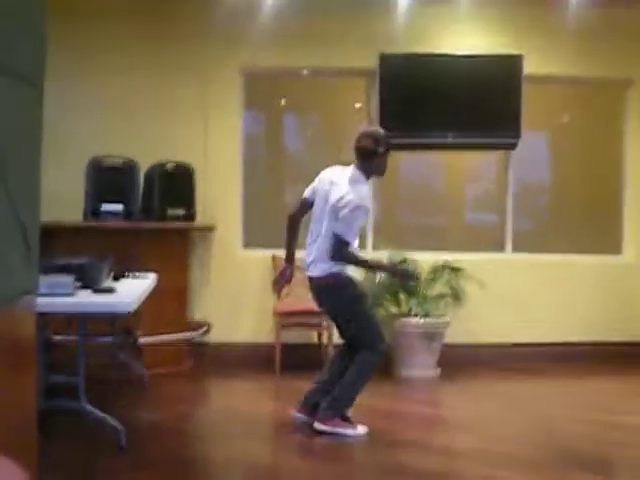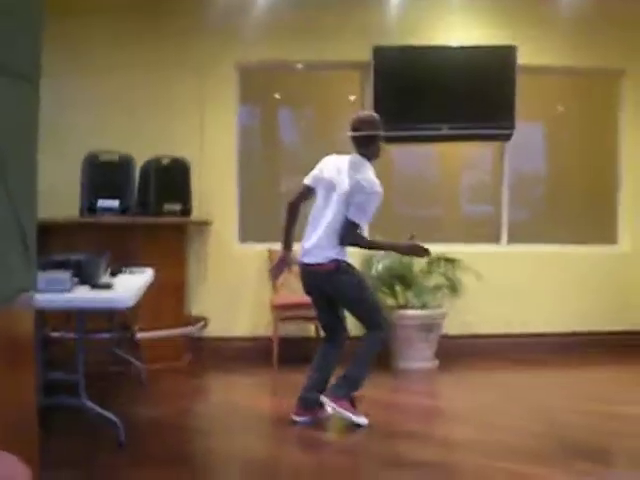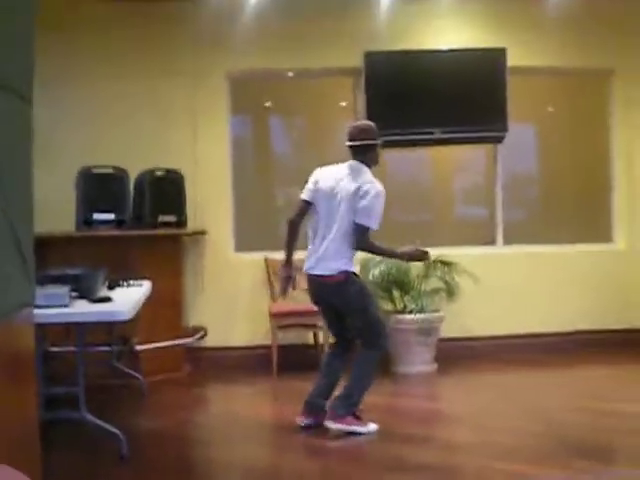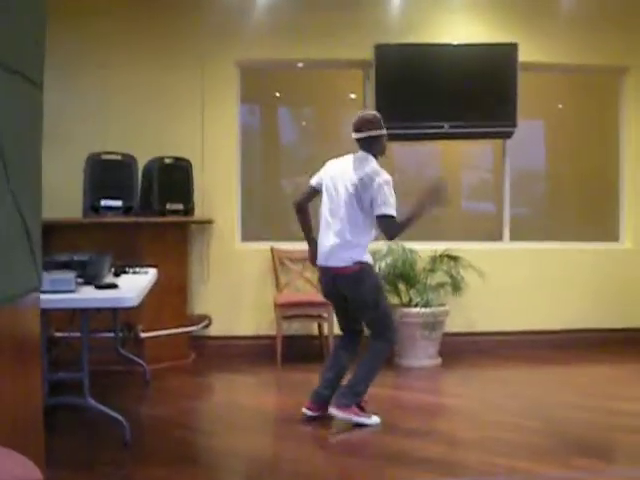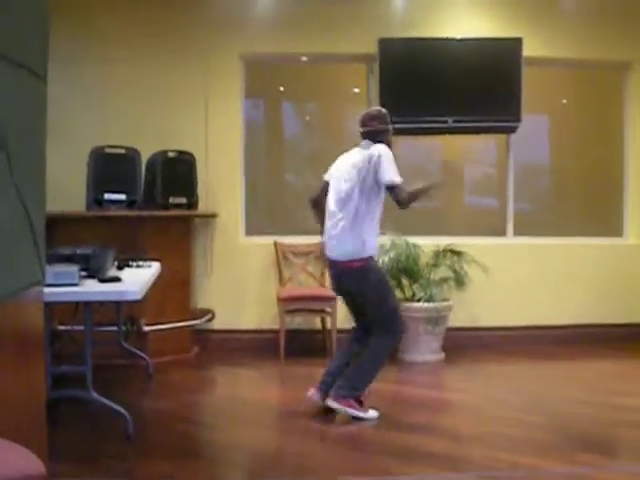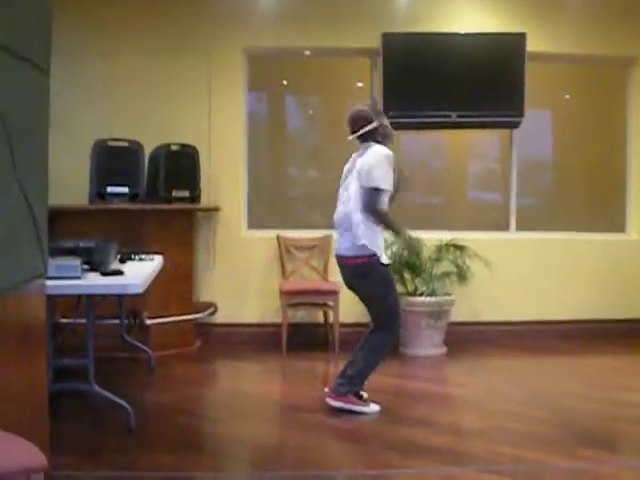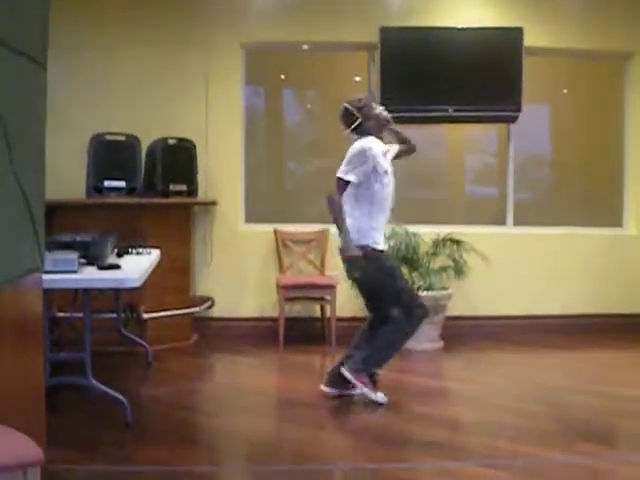
dt=0.2s
person 1, frame 1
left shoulder: (330, 174)
right shoulder: (359, 200)
left elbow: (294, 217)
right elbow: (338, 252)
left wrist: (289, 263)
right wrist: (384, 268)
left hip: (318, 275)
right hip: (333, 278)
left knee: (355, 343)
right knee: (374, 345)
left ankle: (312, 404)
right ankle: (331, 413)
person 1, frame 2
left shoulder: (329, 163)
right shoulder: (370, 186)
left elbow: (294, 204)
right elbow: (347, 237)
left wrist: (286, 250)
right wrist: (398, 248)
left hip: (308, 265)
right hip: (332, 266)
left knee: (334, 335)
right knee: (378, 327)
left ankle: (307, 404)
right ankle: (341, 393)
person 1, frame 3
left shoulder: (322, 174)
right shoulder: (373, 189)
left elbow: (295, 220)
right elbow: (359, 242)
left wrist: (288, 264)
right wrist: (402, 254)
left hip: (314, 276)
right hip: (341, 277)
left knee: (345, 341)
right knee: (374, 342)
left ankle: (313, 409)
right ankle: (343, 412)
person 1, frame 4
left shoulder: (333, 166)
right shoulder: (378, 177)
left elbow: (300, 203)
right elbow: (391, 231)
left wrist: (313, 245)
right wrist: (424, 204)
left hip: (326, 267)
right hip: (354, 268)
left knee: (351, 334)
right knee: (384, 335)
left ankle: (320, 400)
right ankle: (347, 401)
person 1, frame 5
left shoulder: (345, 159)
right shoulder: (380, 154)
left elbow: (317, 200)
right elbow: (402, 199)
right wrist: (433, 184)
left hip: (335, 259)
right hip: (359, 261)
left knee: (366, 327)
right knee: (388, 330)
left ankle: (326, 387)
right ankle: (346, 394)
person 1, frame 6
left shoulder: (359, 159)
right shoulder: (381, 155)
right elbow: (373, 207)
right wrist: (401, 234)
left hip: (347, 255)
right hip: (364, 256)
left knee: (383, 321)
right knee: (389, 326)
left ankle: (345, 383)
right ankle: (345, 390)
person 1, frame 7
left shoulder: (379, 149)
right shoulder: (364, 148)
left elbow: (411, 147)
right elbow: (335, 194)
left wrist: (389, 129)
right wrist: (347, 241)
left hip: (366, 249)
right hip: (364, 249)
left knee: (382, 317)
right knee: (414, 311)
left ankle: (338, 378)
right ankle: (361, 367)
